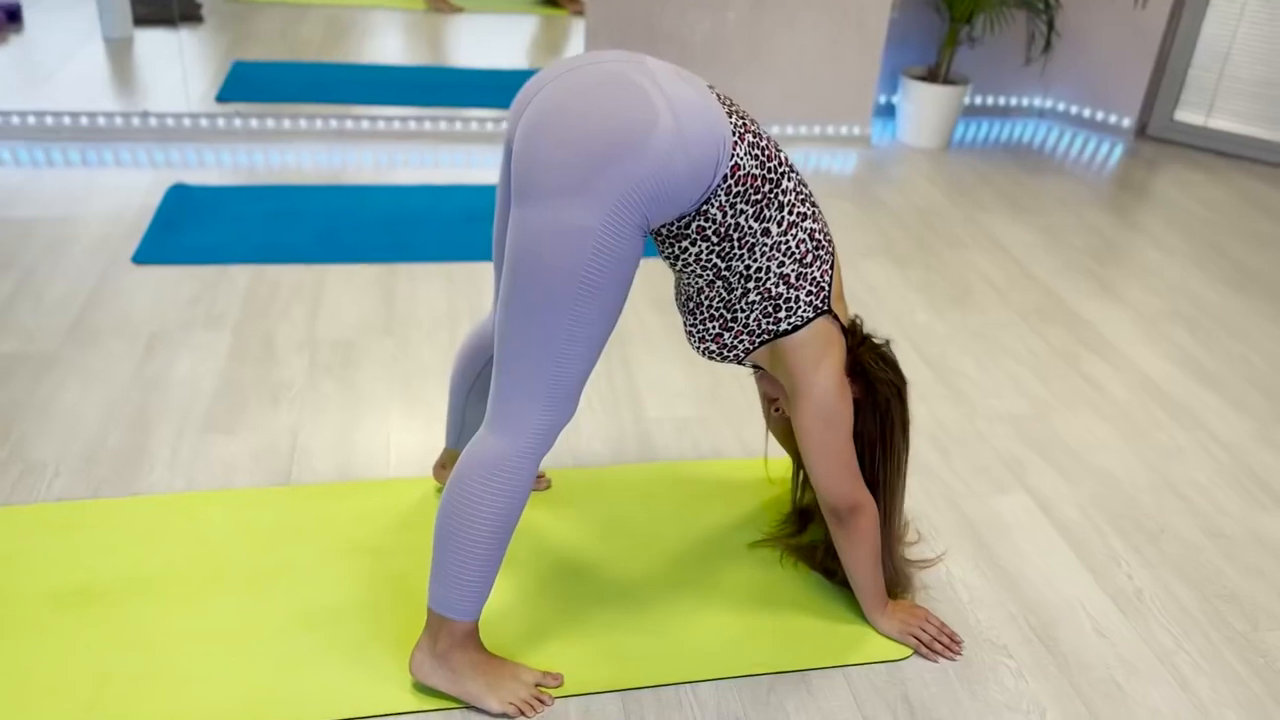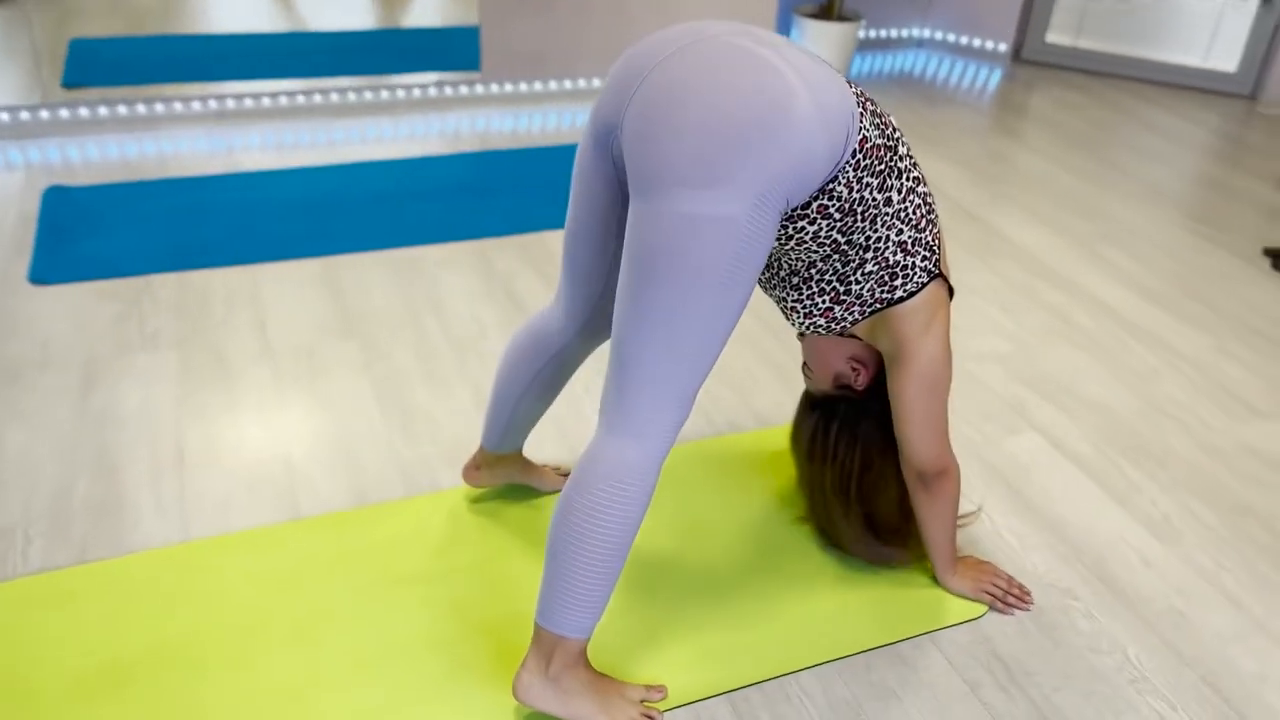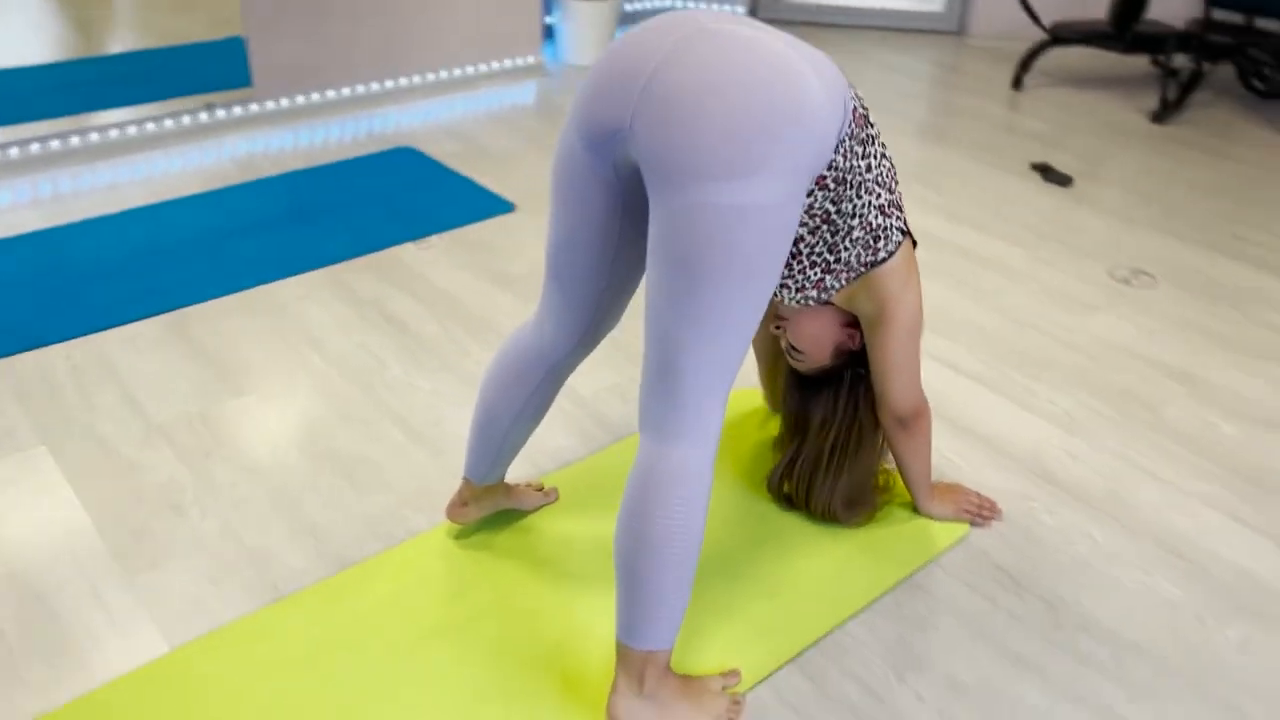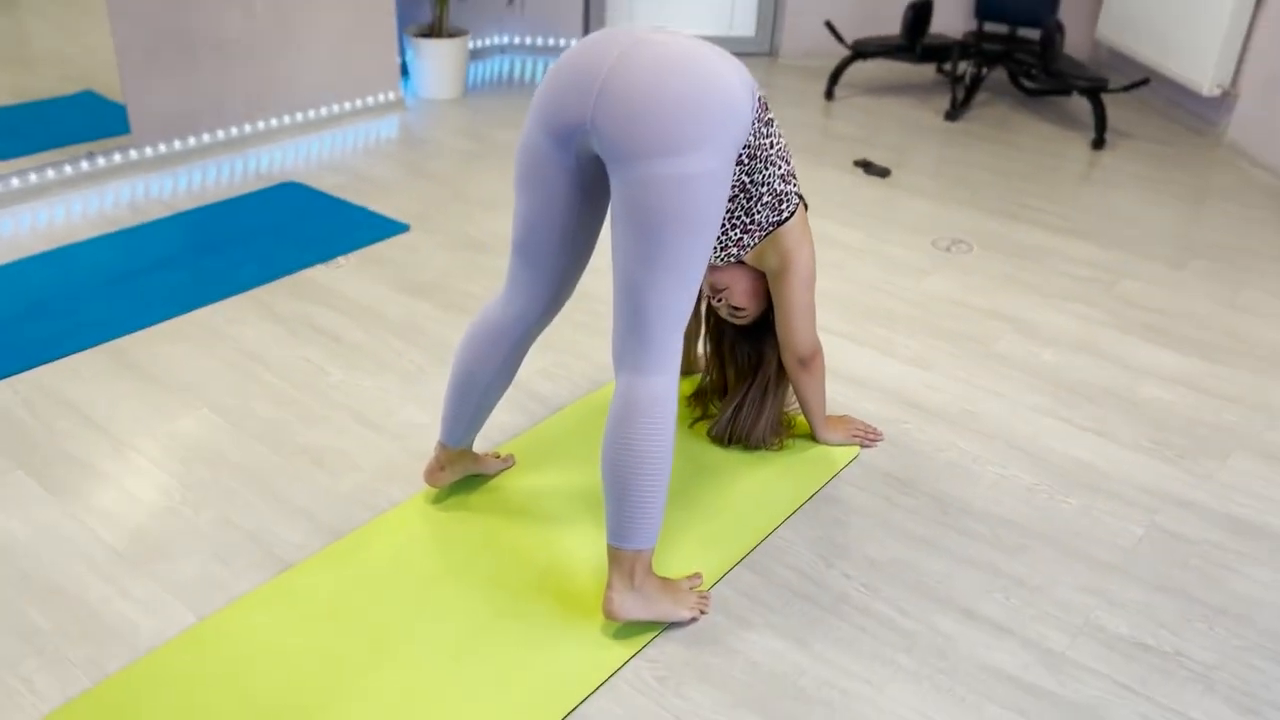
dt=1s
person 1, frame 1
left shoulder: (804, 310)
right shoulder: (814, 350)
right elbow: (848, 502)
left wrist: (809, 465)
right wrist: (880, 608)
right hip: (614, 153)
left knee: (516, 329)
right knee: (528, 419)
left ankle: (458, 460)
right ankle: (446, 649)
person 1, frame 2
right shoulder: (911, 312)
right elbow: (930, 465)
left wrist: (835, 442)
right wrist: (948, 567)
right hip: (730, 137)
left knee: (579, 317)
right knee: (641, 426)
left ankle: (494, 457)
person 1, frame 3
right shoulder: (880, 277)
left elbow: (763, 318)
right elbow: (905, 412)
left wrist: (783, 405)
right wrist: (925, 494)
right hip: (740, 121)
left knee: (561, 328)
right knee: (682, 426)
left ankle: (477, 490)
person 1, frame 4
left shoulder: (710, 244)
right shoulder: (781, 239)
left elbow: (675, 309)
right elbow: (802, 353)
left wrist: (687, 364)
right wrist: (822, 424)
right hip: (681, 106)
left knee: (524, 301)
right knee: (646, 363)
left ankle: (450, 455)
right ankle: (631, 585)
